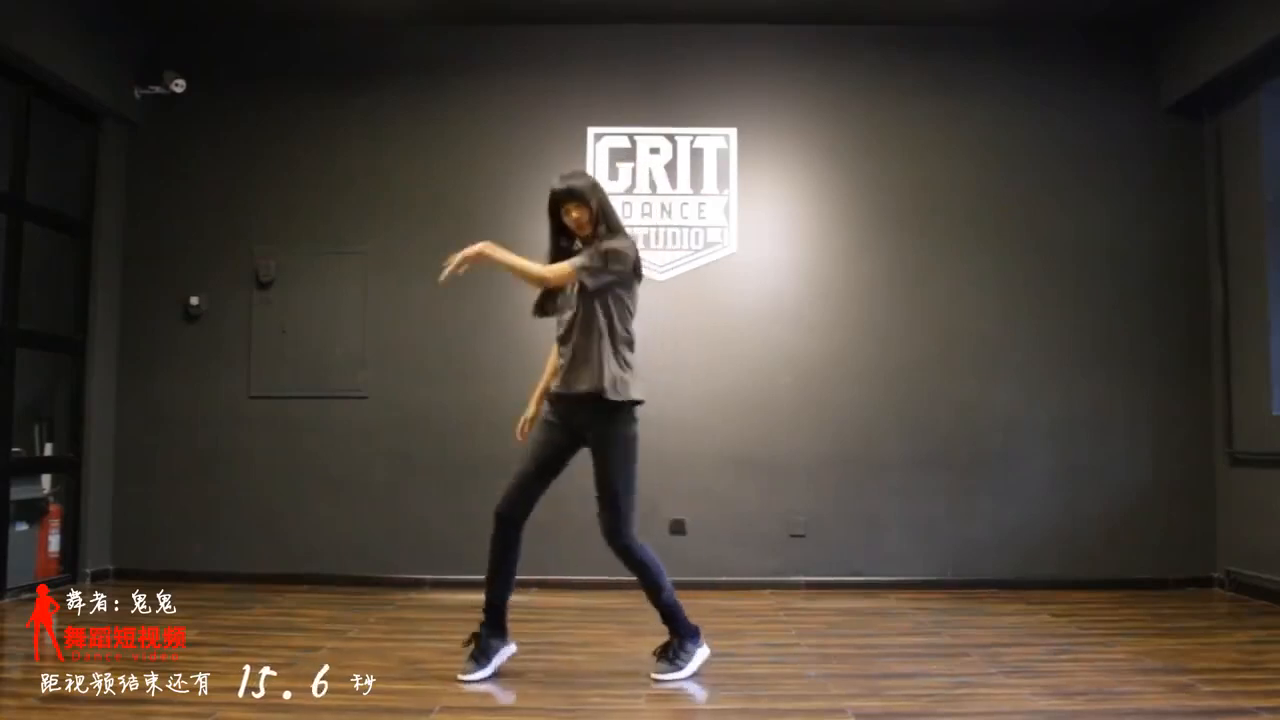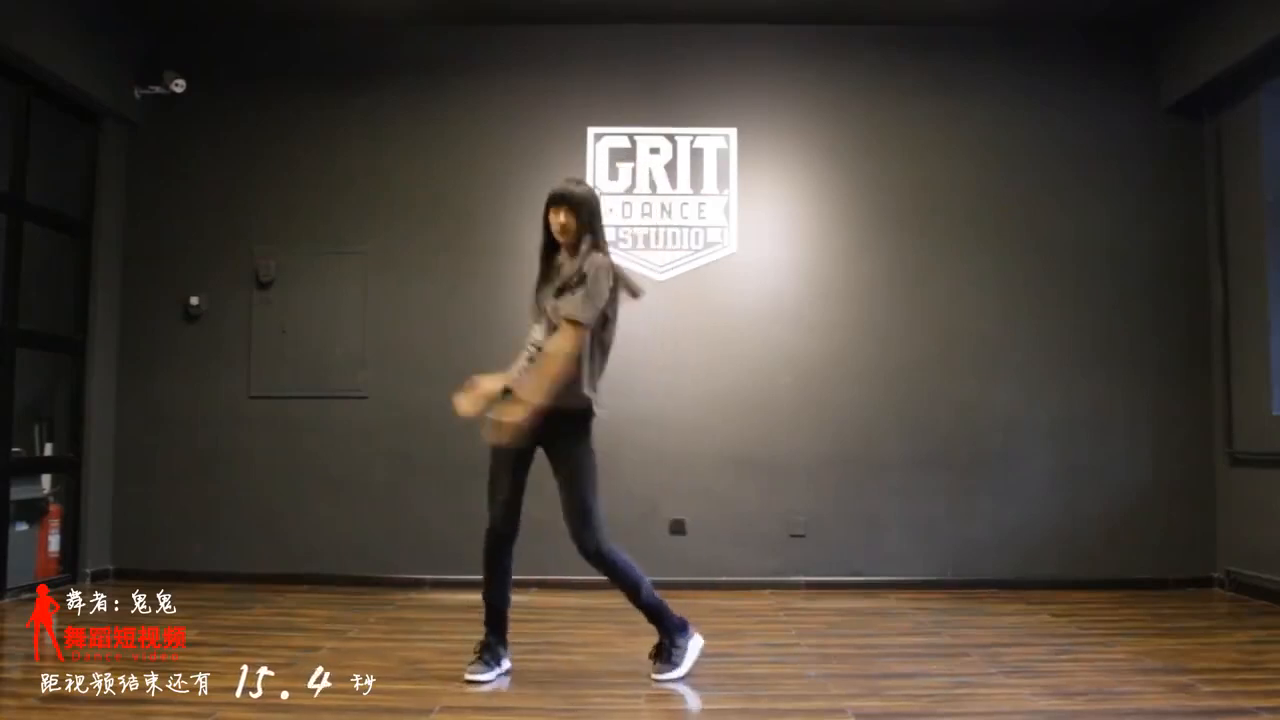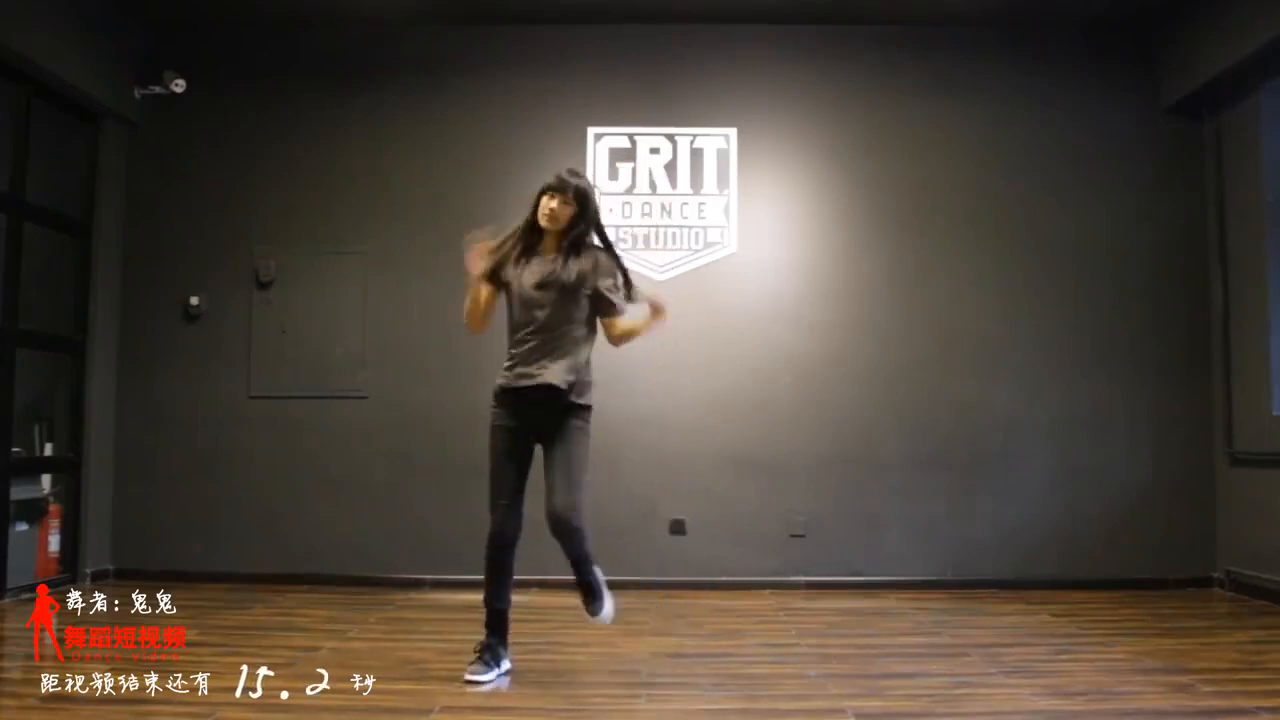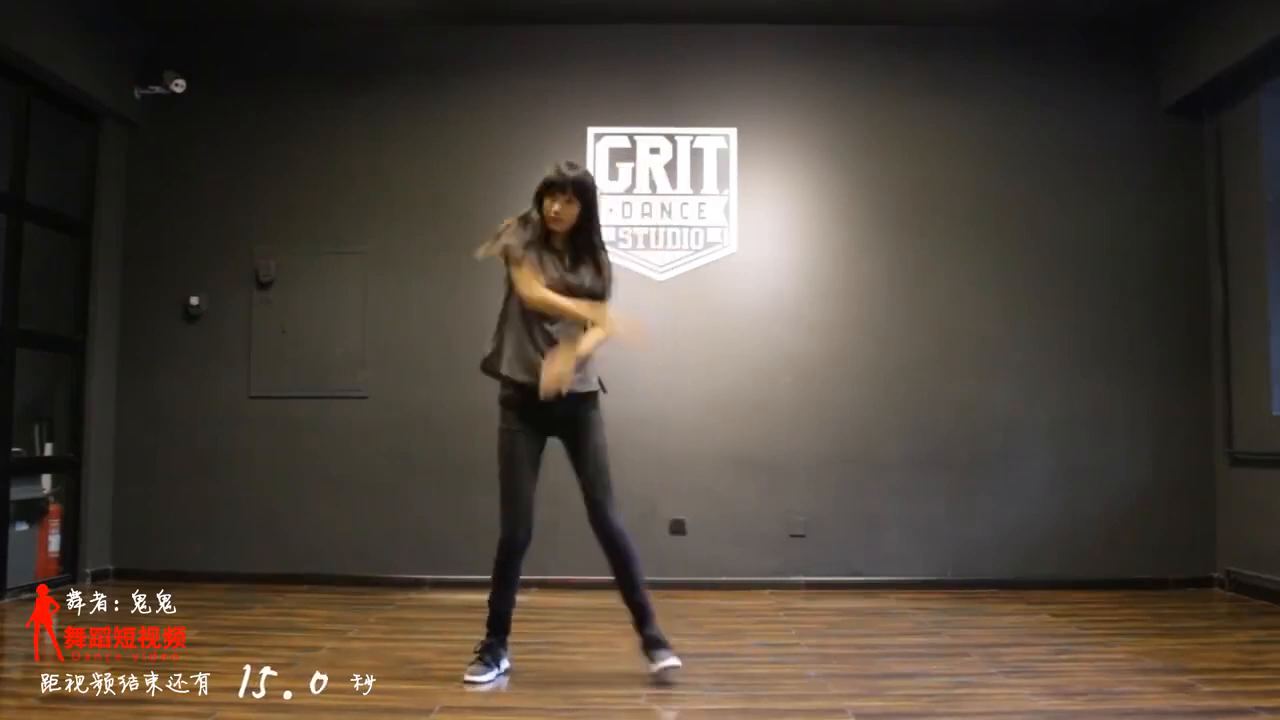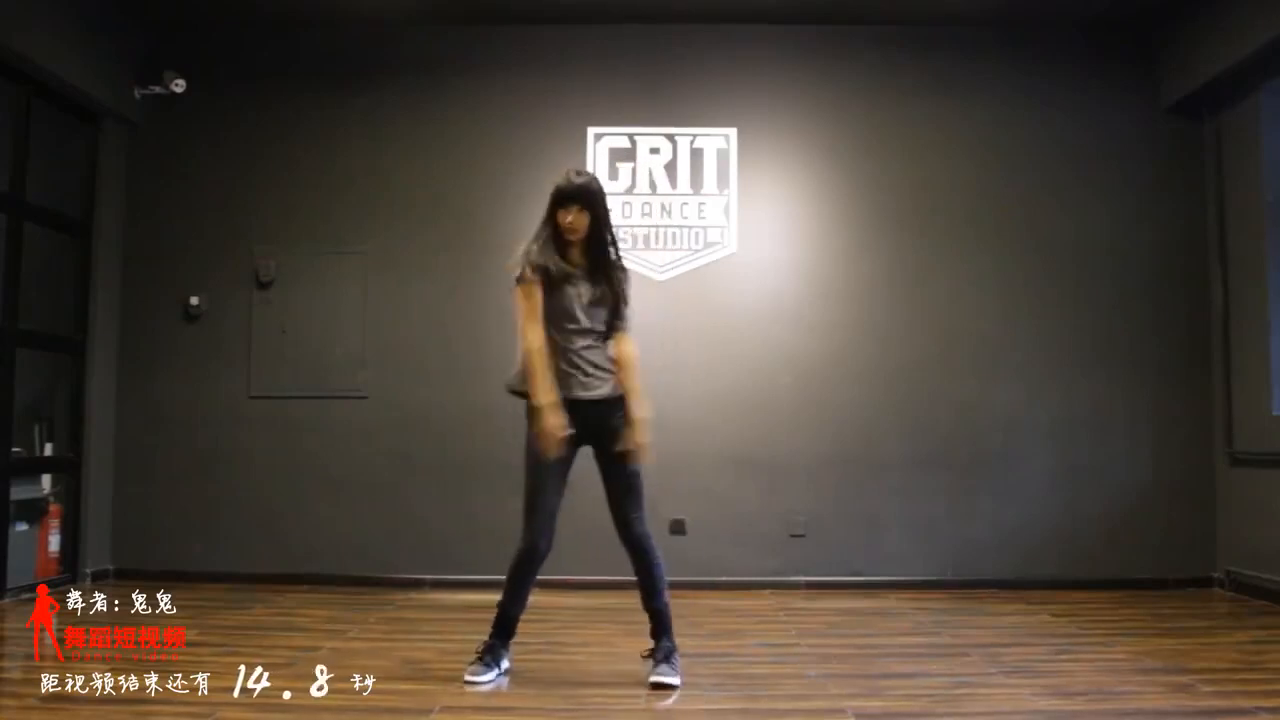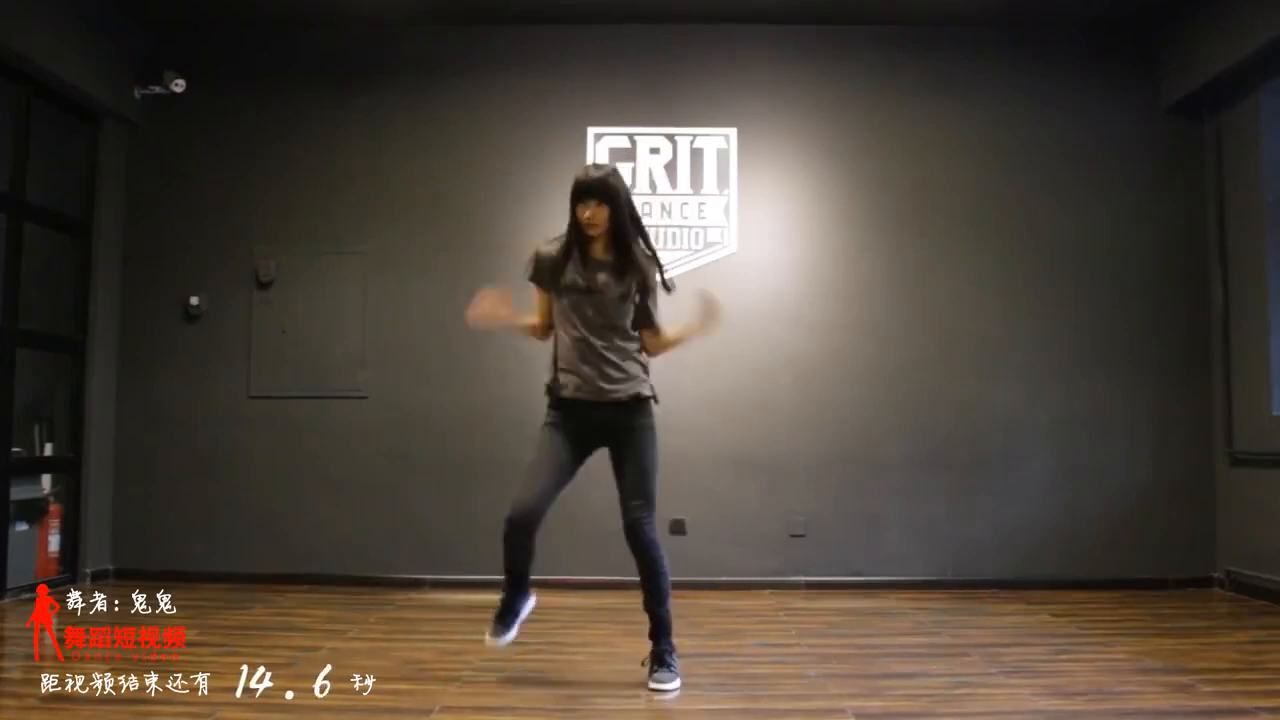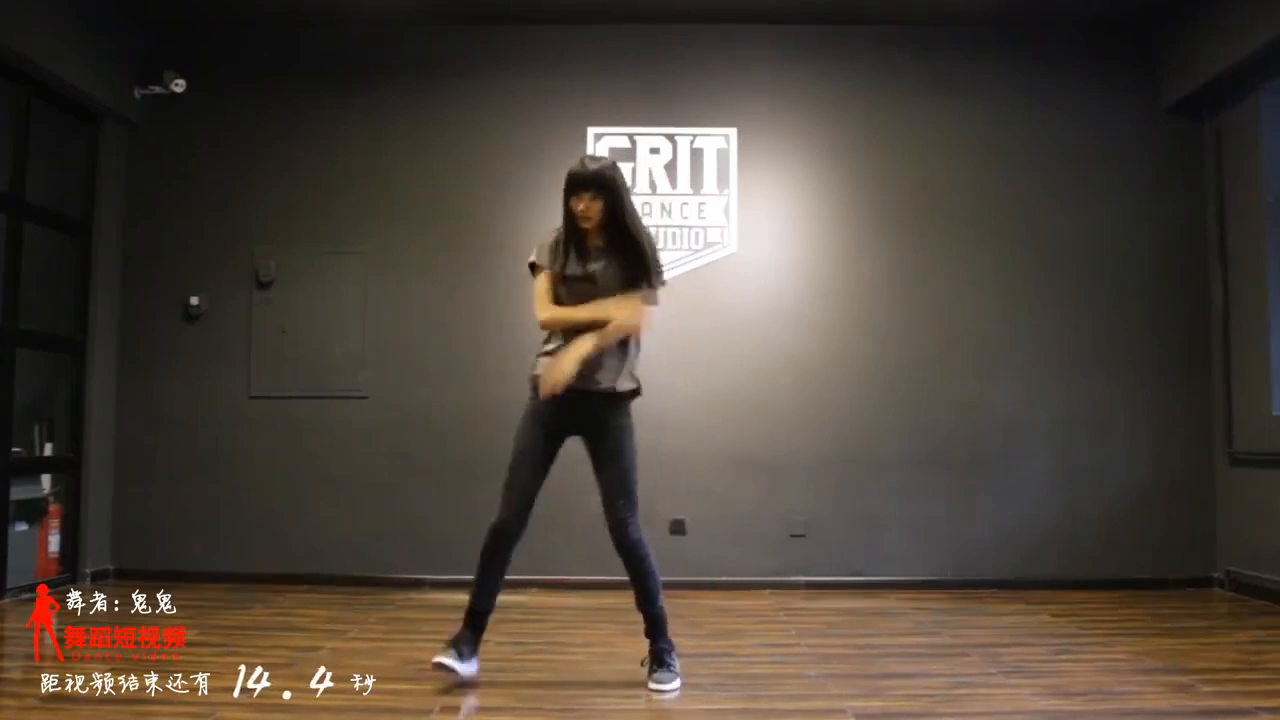
dt=0.2s
person 1, frame 1
left shoulder: (617, 252)
right shoulder: (572, 259)
left elbow: (546, 275)
left wrist: (487, 251)
right wrist: (536, 399)
left hip: (607, 408)
right hip: (564, 408)
left knee: (619, 535)
right knee: (509, 513)
left ankle: (686, 639)
right ankle: (493, 639)
person 1, frame 2
left shoulder: (595, 269)
right shoulder: (554, 269)
left elbow: (569, 344)
left wrist: (525, 406)
right wrist: (499, 383)
left hip: (567, 413)
right hip: (521, 405)
left knee: (589, 541)
right knee: (499, 527)
left ankle: (676, 634)
right ankle: (495, 643)
person 1, frame 3
left shoulder: (594, 262)
right shoulder: (511, 252)
left elbow: (618, 331)
right elbow: (475, 325)
left wrist: (648, 320)
right wrist: (476, 277)
left hip: (568, 406)
right hip: (513, 401)
left knee: (564, 515)
right knee: (503, 527)
left ankle: (586, 574)
right ankle: (495, 645)
person 1, frame 4
left shoulder: (593, 260)
right shoulder: (519, 239)
left elbow: (596, 326)
right elbow: (532, 295)
left wrist: (572, 354)
right wrist: (597, 309)
left hip: (579, 397)
right hip: (522, 400)
left knee: (606, 521)
right knee: (515, 530)
left ankle: (651, 635)
right ankle: (495, 646)
person 1, frame 5
left shoulder: (609, 270)
right shoulder: (536, 257)
left elbow: (621, 347)
right elbow: (531, 330)
left wrist: (638, 414)
right wrist: (547, 406)
left hip: (608, 408)
right hip: (552, 409)
left knee: (634, 530)
right knee: (536, 540)
left ankle: (664, 648)
right ankle: (497, 647)
person 1, frame 6
left shoulder: (639, 263)
right shoulder: (553, 258)
left elbow: (653, 342)
right elbow: (543, 328)
left wrist: (693, 328)
right wrist: (508, 318)
left hip: (630, 409)
right hip: (570, 409)
left knee: (641, 530)
right knee: (522, 516)
left ankle: (663, 652)
right ankle: (516, 596)
person 1, frame 7
left shoulder: (636, 255)
right shoulder: (554, 247)
left elbow: (625, 324)
right elbow: (545, 314)
left wrist: (579, 351)
right wrist: (604, 307)
left hip: (608, 399)
right hip: (549, 396)
left knee: (625, 529)
right knee: (509, 520)
left ankle: (662, 650)
right ankle: (467, 640)
